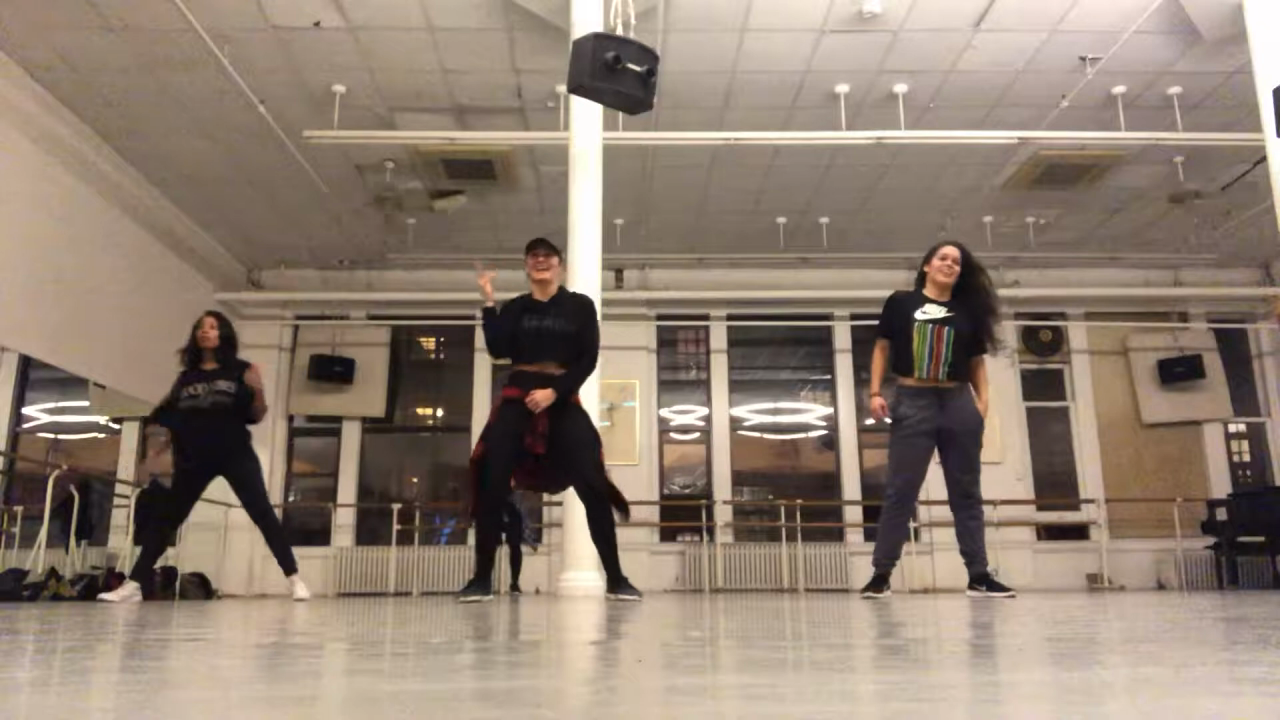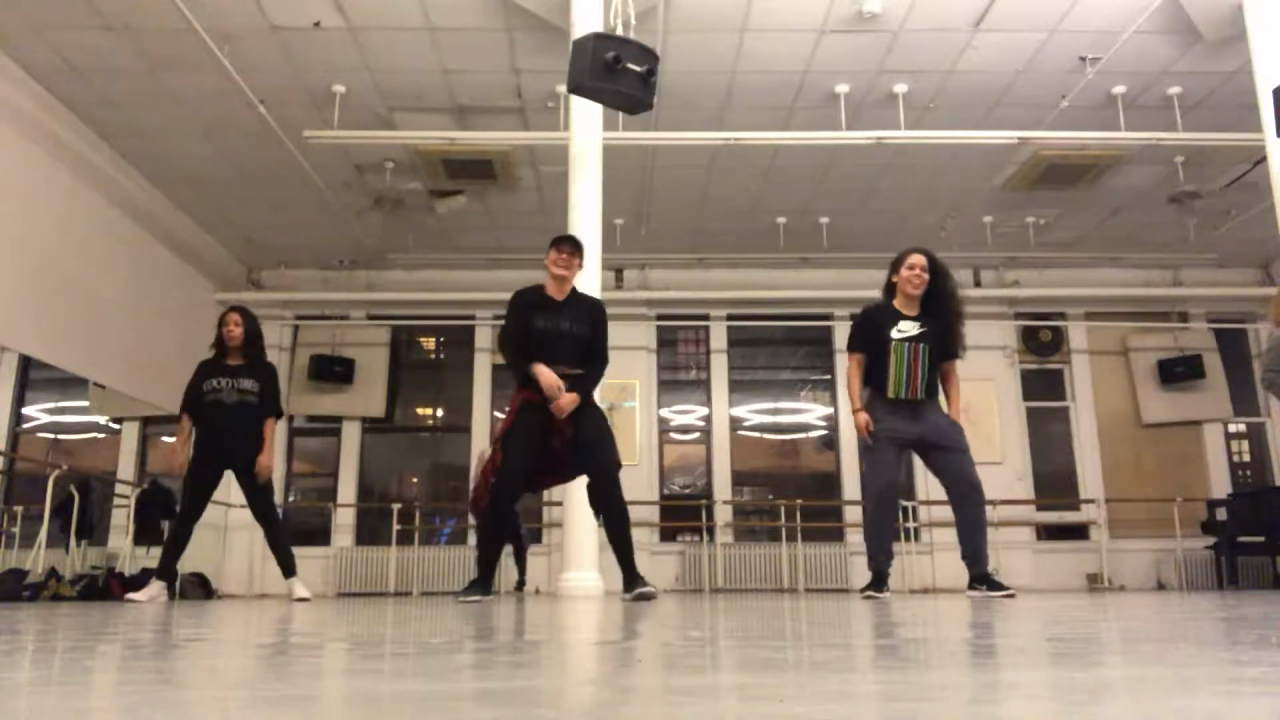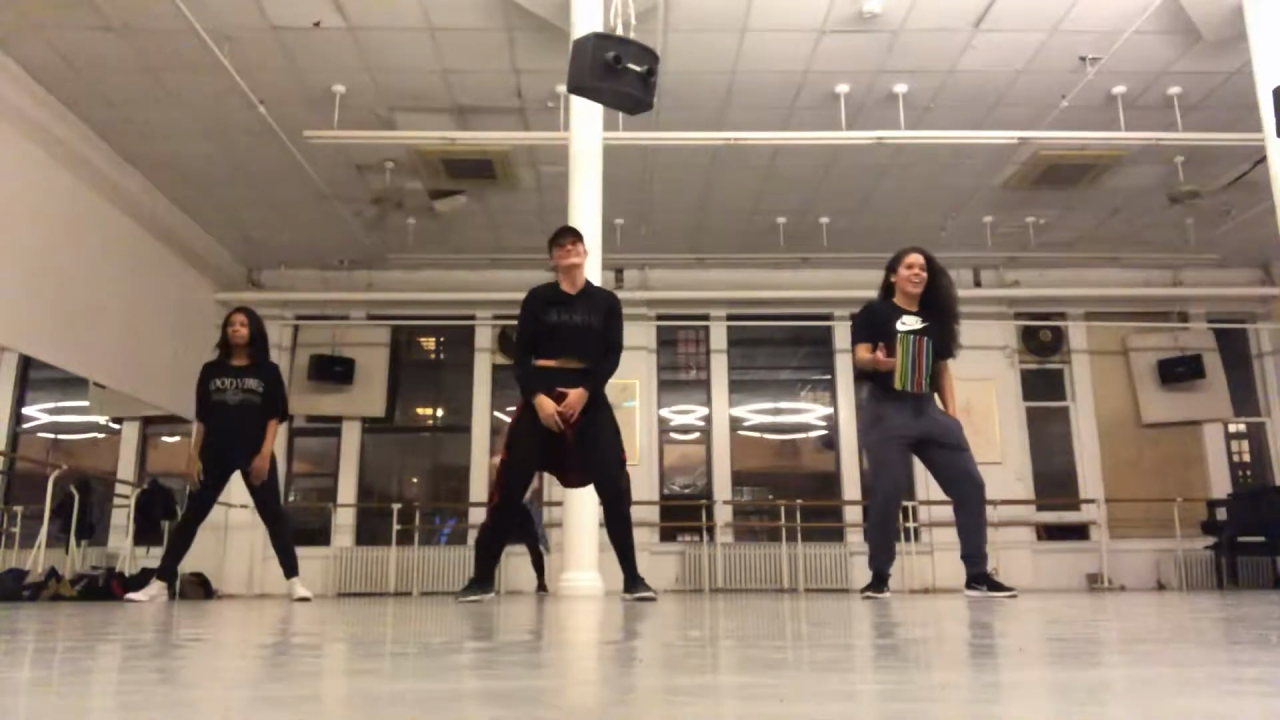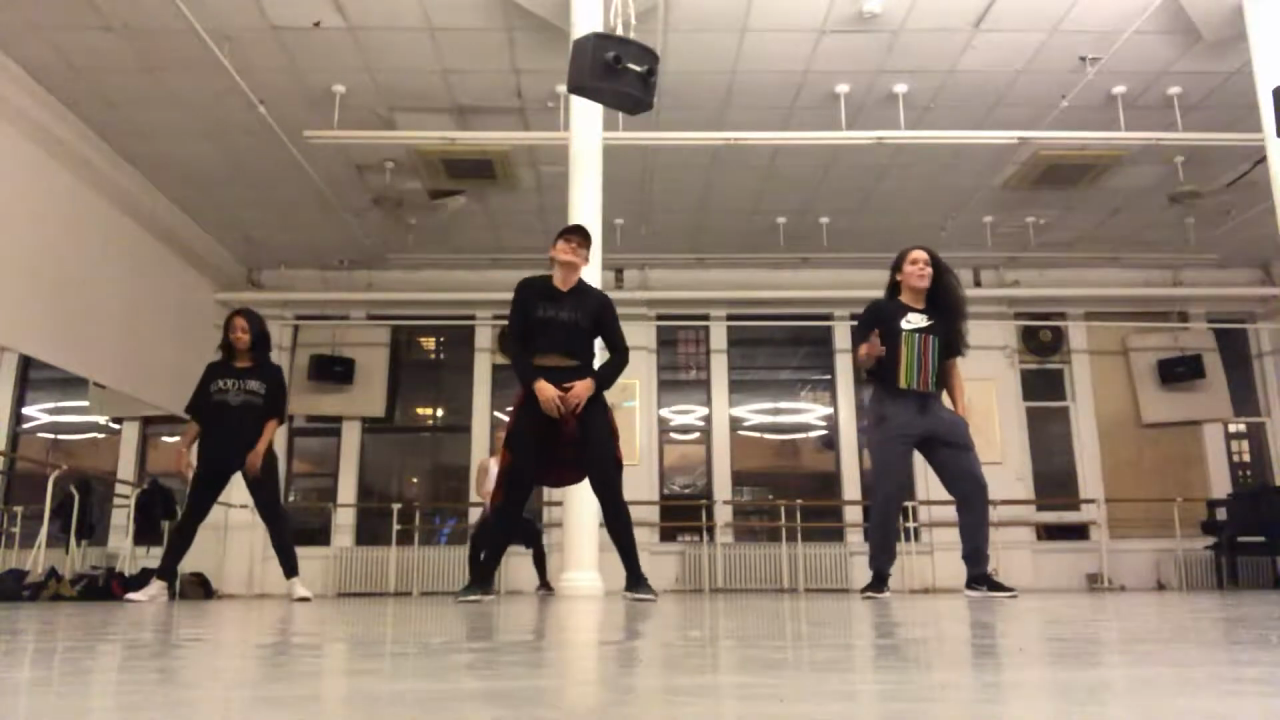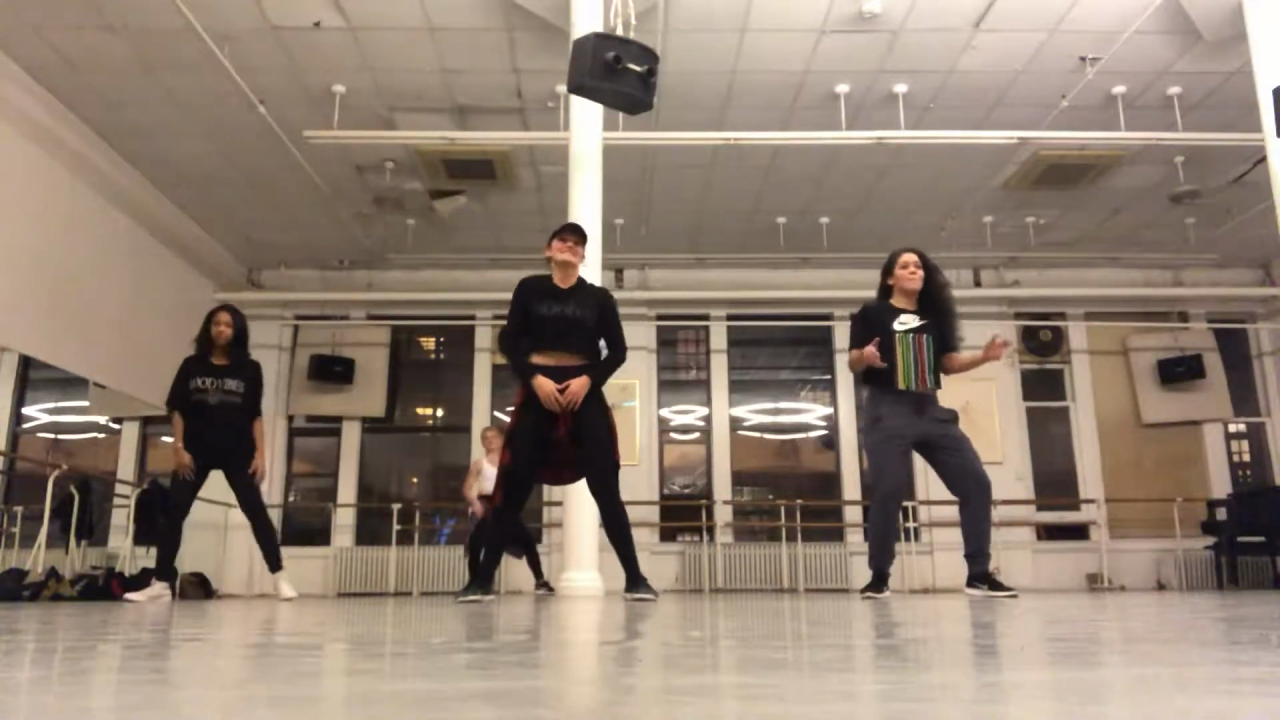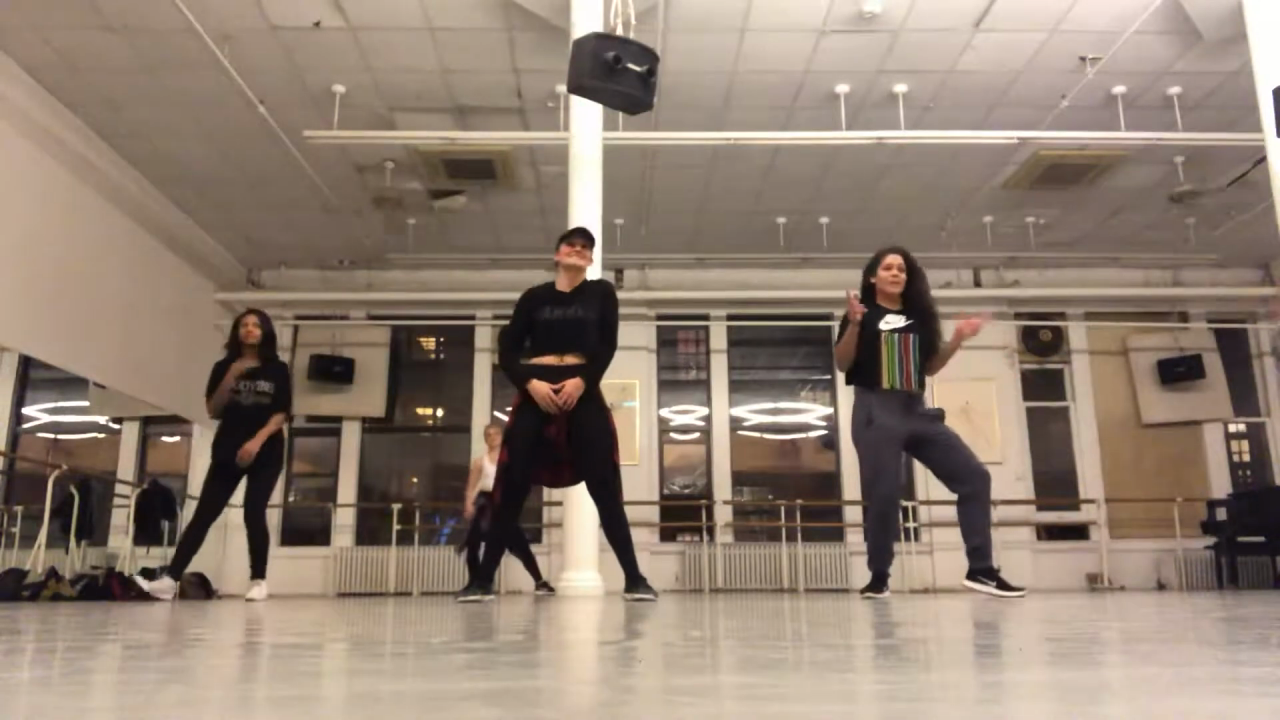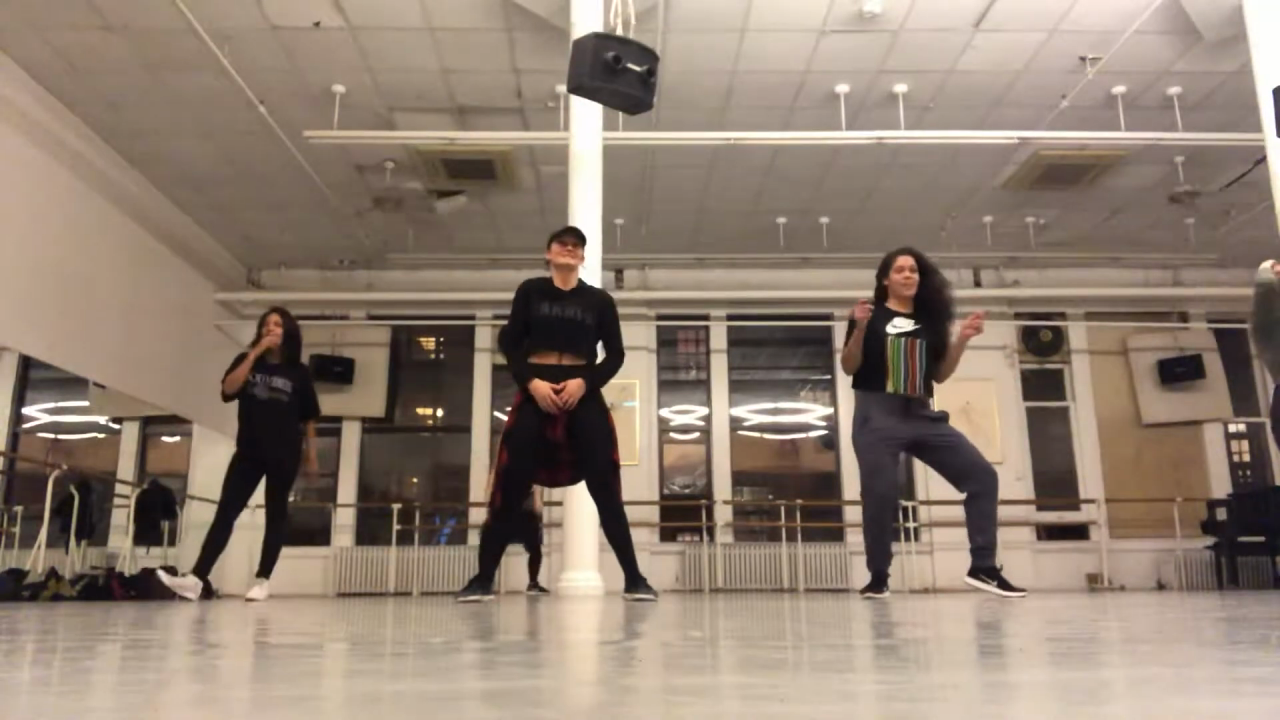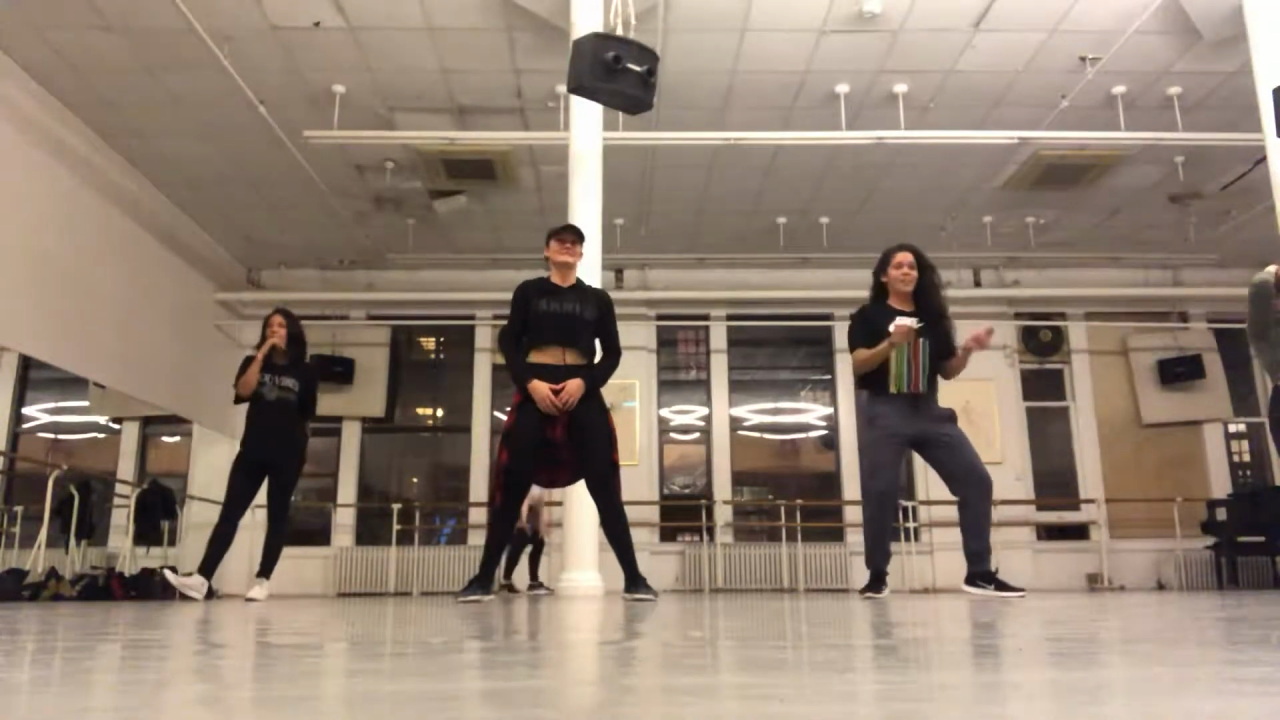
dt=0.5s
person 1, frame 1
left shoulder: (580, 305)
right shoulder: (515, 308)
left elbow: (589, 359)
right elbow: (498, 351)
left wrist: (554, 391)
right wrist: (489, 303)
left hip: (563, 399)
right hip: (517, 398)
left knee: (593, 486)
right knee: (491, 484)
left ankle: (615, 579)
right ankle: (482, 579)
person 1, frame 2
left shoulder: (592, 309)
right shoulder: (524, 300)
left elbow: (599, 362)
right elbow: (511, 355)
left wrist: (578, 394)
right wrist: (538, 371)
left hip: (578, 400)
right hip: (533, 399)
left knee: (608, 482)
right knee: (506, 487)
left ankle: (631, 577)
right ankle: (483, 580)
person 1, frame 3
left shoulder: (606, 301)
right shoulder: (538, 298)
left elbow: (612, 355)
right elbow: (521, 354)
left wrist: (585, 391)
right wrist: (536, 396)
left hip: (588, 395)
right hip: (541, 393)
left knee: (612, 485)
right knee: (512, 486)
left ankle: (632, 579)
right ankle: (482, 578)
person 1, frame 4
left shoulder: (597, 300)
right shoulder: (529, 289)
left elbow: (620, 353)
right elbow: (514, 344)
left wrist: (593, 382)
right wrist: (536, 383)
left hip: (585, 393)
right hip: (538, 392)
left knee: (609, 487)
right knee: (515, 488)
left ankle: (636, 578)
right ankle: (483, 579)
person 1, frame 5
left shoulder: (598, 298)
right shoulder: (529, 288)
left elbow: (618, 351)
right elbow: (510, 342)
left wrist: (589, 379)
right wrist: (533, 378)
left hip: (585, 392)
right hip: (537, 392)
left knee: (605, 488)
right knee: (514, 487)
left ankle: (635, 579)
right ankle: (483, 579)
person 1, frame 6
left shoulder: (602, 292)
right shoulder: (534, 297)
left elbow: (607, 346)
right elbow: (507, 351)
left wrist: (582, 381)
right wrist: (529, 383)
left hip: (583, 393)
right hip: (535, 393)
left knee: (604, 489)
right knee: (512, 489)
left ankle: (634, 578)
right ankle: (482, 579)
person 1, frame 7
left shoulder: (599, 300)
right shoulder: (530, 291)
left elbow: (615, 354)
right elbow: (510, 345)
left wrist: (585, 382)
right wrist: (531, 382)
left hip: (583, 393)
right hip: (535, 392)
left knee: (605, 489)
right knee: (511, 488)
left ankle: (634, 579)
right ankle: (483, 579)
person 1, frame 8
left shoulder: (598, 298)
right shoulder: (528, 291)
left elbow: (612, 353)
right elbow: (509, 343)
left wrist: (585, 381)
right wrist: (528, 382)
left hip: (582, 391)
right hip: (535, 390)
left knee: (605, 487)
right knee: (511, 487)
left ankle: (633, 578)
right ankle: (484, 579)
person 2, frame 1
left shoulder: (968, 311)
right shoulder: (901, 303)
left elbow: (977, 362)
right elbow: (882, 349)
left wrist: (982, 398)
right wrist: (875, 392)
left hip: (957, 403)
right hip: (912, 401)
left knee: (966, 490)
right knee: (900, 488)
left ankle: (979, 576)
right ankle: (881, 574)
person 2, frame 2
left shoulder: (939, 320)
right shoulder: (872, 317)
left elbow: (948, 370)
right elbow: (855, 365)
left wrist: (954, 413)
right wrist: (858, 409)
left hip: (929, 414)
right hip: (885, 415)
left knee: (969, 488)
right knee: (881, 492)
left ankle: (979, 576)
right ankle: (879, 576)
person 2, frame 3
left shoulder: (936, 318)
right shoulder: (874, 313)
left elbow: (942, 370)
right elbow: (859, 357)
left wrist: (952, 413)
right wrist: (876, 361)
left hip: (927, 410)
right hip: (886, 411)
left knee: (970, 485)
right knee: (886, 490)
left ankle: (977, 575)
right ankle: (879, 576)
person 2, frame 4
left shoulder: (943, 316)
right shoulder: (880, 311)
left elbow: (950, 366)
right elbow: (863, 361)
left wrist: (960, 405)
right wrist: (869, 355)
left hip: (934, 409)
right hip: (892, 408)
left knee: (973, 486)
right knee: (889, 490)
left ankle: (978, 576)
right ankle: (879, 576)
person 2, frame 5
left shoulder: (934, 315)
right shoulder: (872, 314)
left elbow: (948, 363)
right elbow: (853, 364)
left wrist: (984, 356)
right wrist: (865, 357)
left hip: (930, 410)
right hip: (888, 410)
left knee: (976, 483)
right knee: (888, 491)
left ankle: (978, 574)
right ankle: (879, 576)
person 2, frame 6
left shoulder: (918, 315)
right shoulder: (864, 315)
left elbow: (931, 367)
right elbow: (842, 363)
left wrist: (956, 340)
right wrist: (853, 325)
left hip: (918, 411)
right hip: (876, 410)
left knee: (974, 477)
right knee: (883, 493)
left ankle: (981, 569)
right ankle: (879, 577)
person 2, frame 7
left shoulder: (930, 320)
right shoulder: (871, 318)
left elbow: (941, 374)
right elbow: (848, 367)
left wrist: (962, 339)
right wrist: (858, 329)
left hip: (921, 415)
right hip: (877, 415)
left knee: (982, 475)
right knee: (881, 493)
left ankle: (983, 568)
right ankle: (878, 577)
person 2, frame 8
left shoulder: (932, 316)
right shoulder: (869, 315)
left elbow: (949, 370)
right elbow: (859, 363)
left wrist: (969, 348)
right wrist: (889, 346)
left hip: (928, 411)
right hip: (884, 411)
left knee: (976, 480)
right knee: (881, 489)
left ankle: (979, 573)
right ankle: (877, 574)
person 3, frame 1
left shoulder: (239, 370)
right shoulder: (186, 377)
left elbow: (255, 416)
right elbow: (170, 420)
left wrist: (258, 391)
right wrist: (154, 455)
left hip: (236, 454)
right hip: (193, 459)
left knee: (263, 513)
right knee: (167, 519)
left ankle: (294, 580)
right ankle: (134, 584)
person 3, frame 2
left shoulder: (263, 370)
right shoulder: (206, 369)
left elbow: (270, 415)
right elbow: (190, 412)
left wrist: (267, 452)
right wrist: (180, 446)
left hip: (249, 454)
right hip: (207, 453)
left knee: (267, 516)
right knee: (186, 516)
left ankle: (293, 581)
right ankle: (160, 584)
person 3, frame 3
left shoulder: (268, 371)
right shoulder: (211, 370)
left elbow: (275, 416)
right elbow: (202, 418)
left wrist: (265, 453)
right wrist: (194, 455)
left hip: (255, 455)
right hip: (215, 455)
left knee: (274, 516)
right knee: (191, 516)
left ankle: (294, 581)
right ankle: (161, 583)
person 3, frame 4
left shoulder: (270, 373)
right shoulder: (214, 371)
left elbow: (275, 417)
right elbow: (197, 416)
left wrist: (260, 449)
right wrist: (184, 449)
left hip: (256, 455)
right hip: (214, 455)
left knee: (274, 516)
right knee: (190, 516)
left ankle: (294, 581)
right ankle: (161, 583)
person 3, frame 5
left shoulder: (249, 369)
right shoulder: (191, 366)
left elbow: (255, 415)
right elbow: (177, 410)
left wrist: (260, 453)
right wrist: (178, 447)
left hip: (237, 452)
right hip: (196, 451)
left knee: (256, 510)
right knee: (174, 512)
left ankle: (279, 576)
right ankle: (162, 583)
person 3, frame 6
left shoulder: (278, 370)
right shoulder: (223, 368)
left elbow: (281, 413)
right elbow: (213, 410)
left wrist: (257, 441)
right wrist: (232, 376)
left hip: (265, 454)
right hip: (227, 451)
left knee: (253, 514)
right knee: (203, 514)
left ankle: (258, 581)
right ankle: (170, 580)
person 3, frame 7
left shoulder: (298, 372)
right shoulder: (246, 361)
left elbow: (309, 418)
right elbow: (228, 389)
left wrist: (310, 454)
right wrist: (254, 353)
left hip: (284, 454)
right hip: (248, 451)
left knee: (276, 516)
right knee: (225, 512)
left ankle: (262, 581)
right ankle: (197, 580)
person 3, frame 8
left shoulder: (303, 372)
right shoulder: (252, 363)
left elbow: (306, 418)
right elbow: (242, 391)
left wrist: (304, 454)
right wrist: (262, 353)
left hip: (287, 455)
right hip: (252, 451)
left knee: (277, 517)
right knee: (230, 512)
left ankle: (262, 581)
right ankle: (201, 579)
